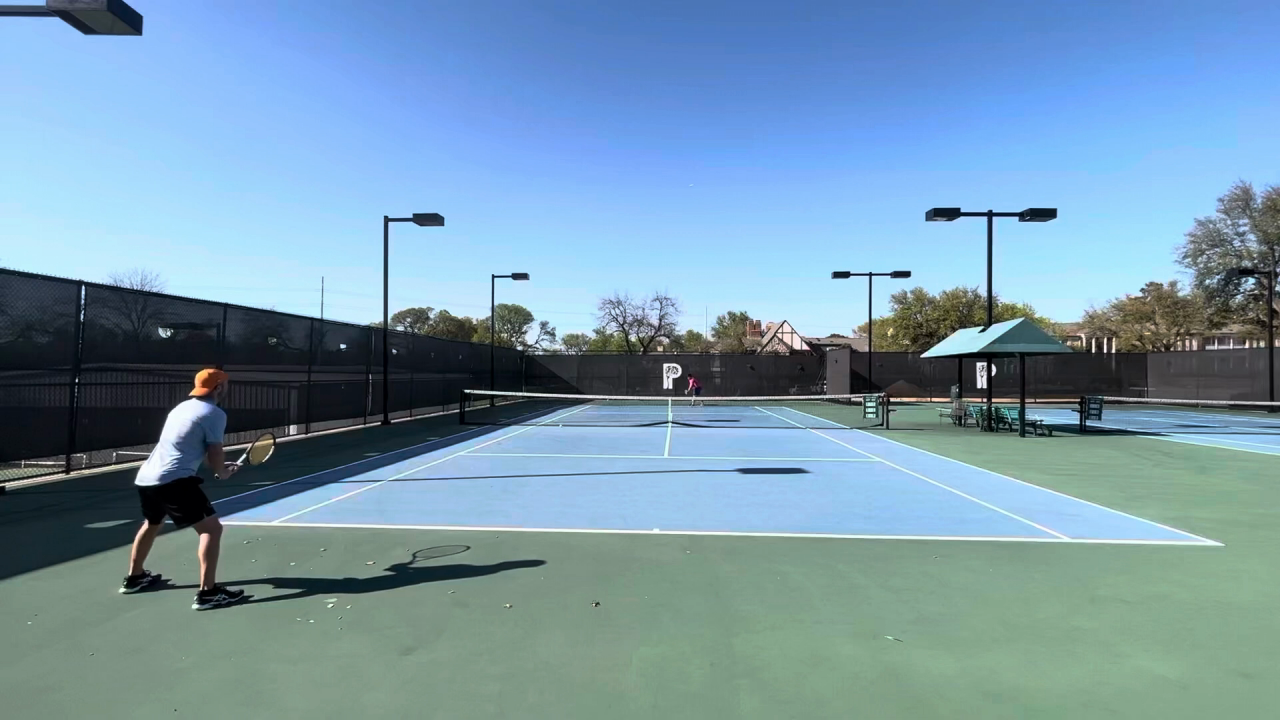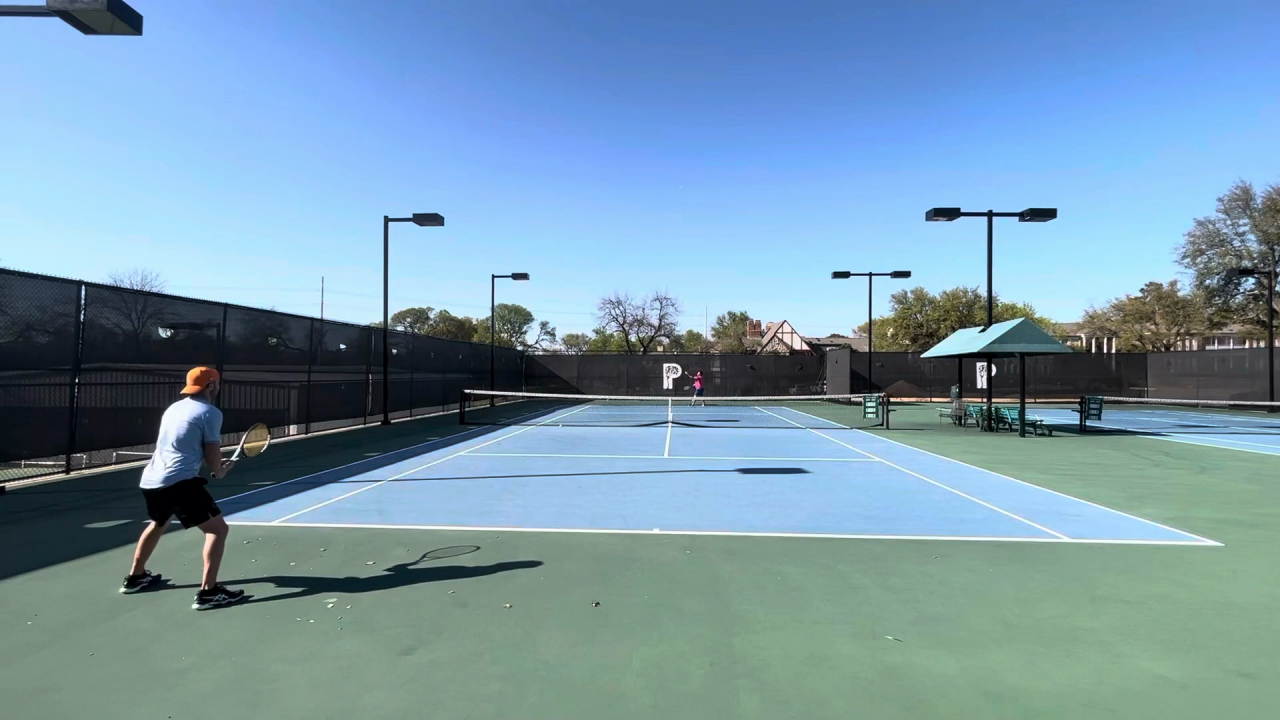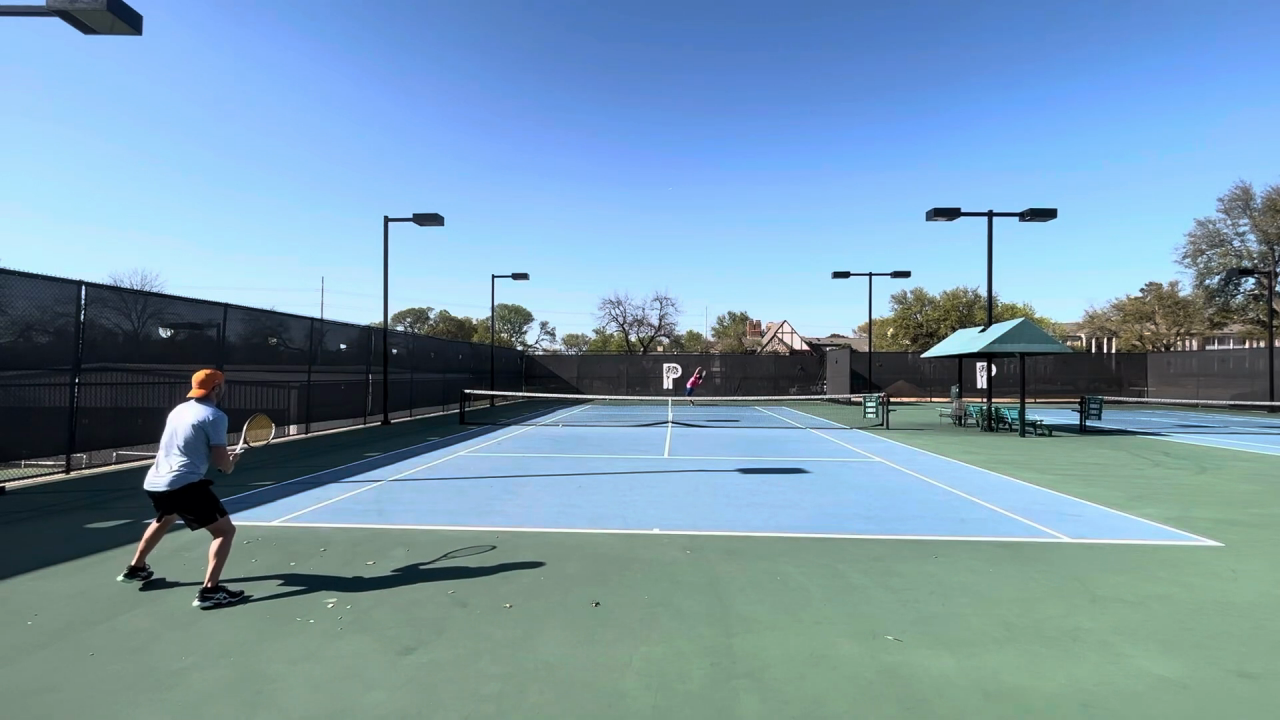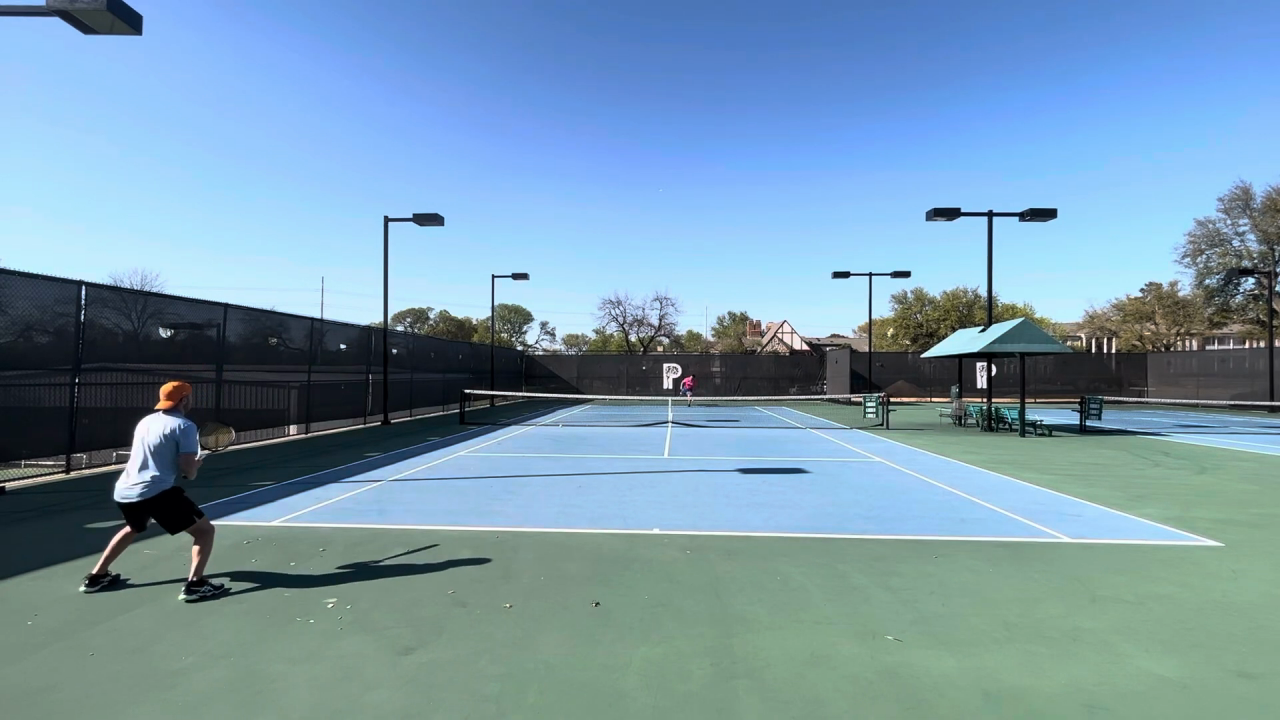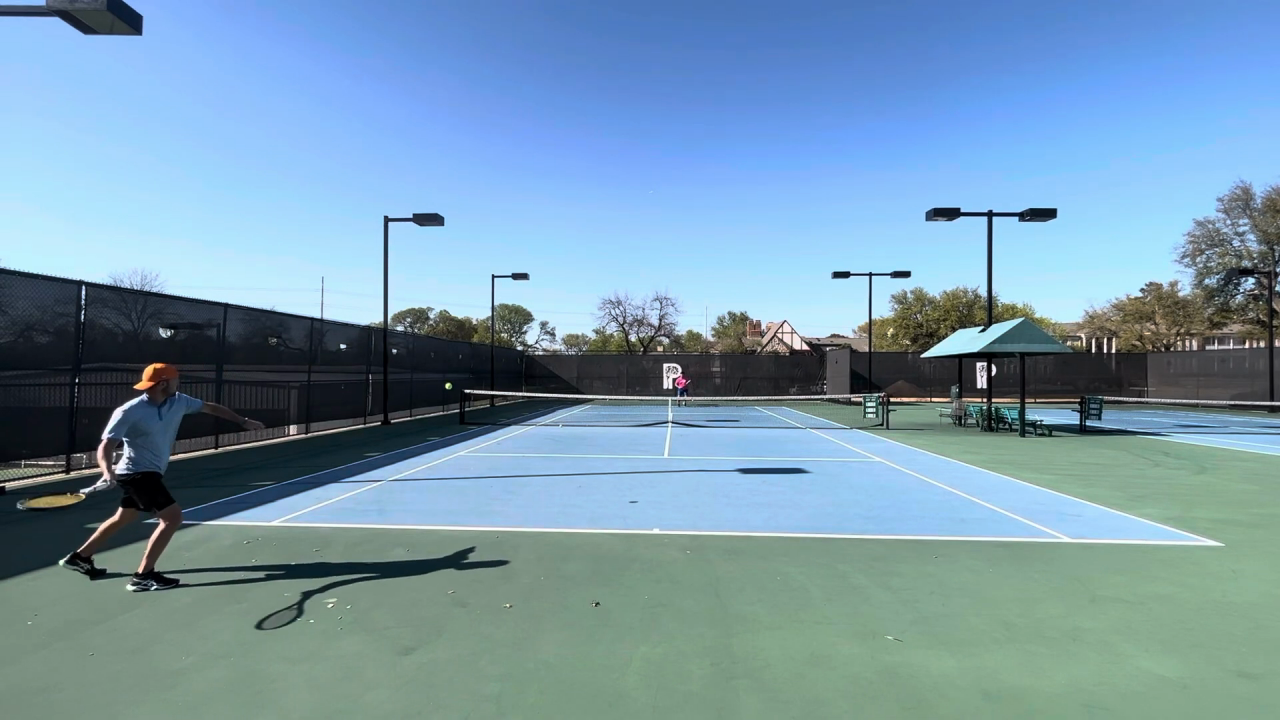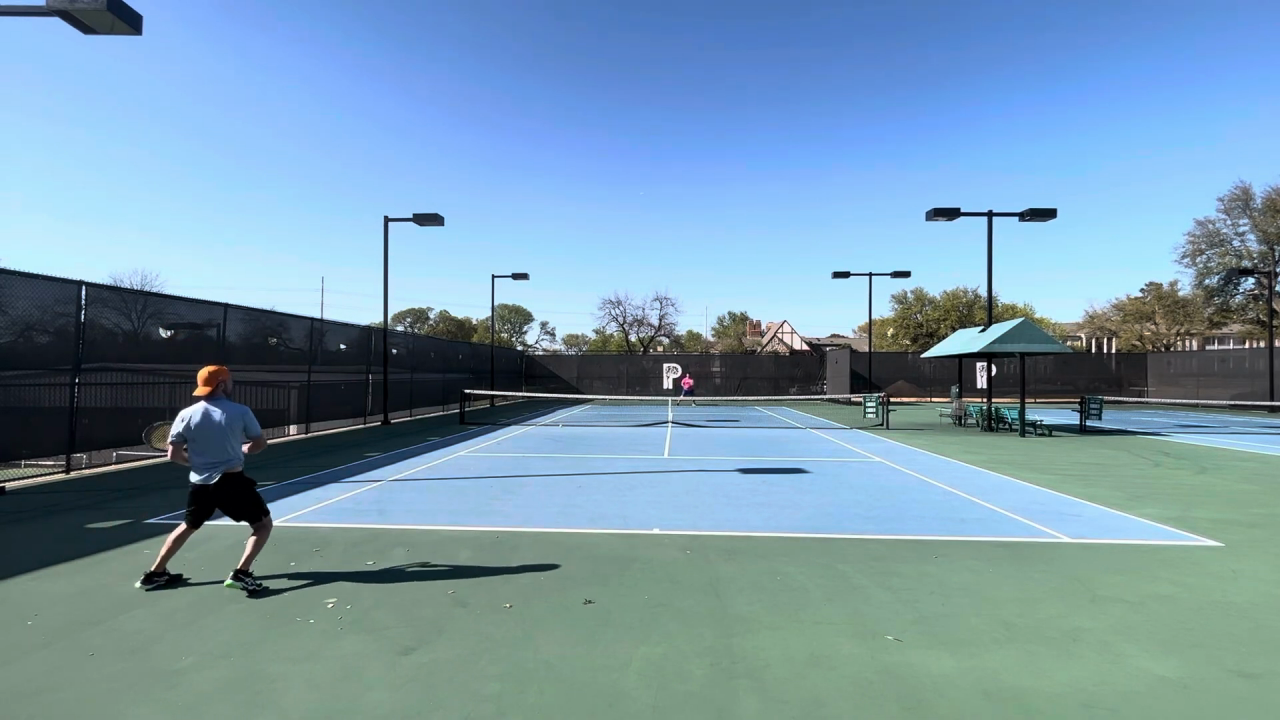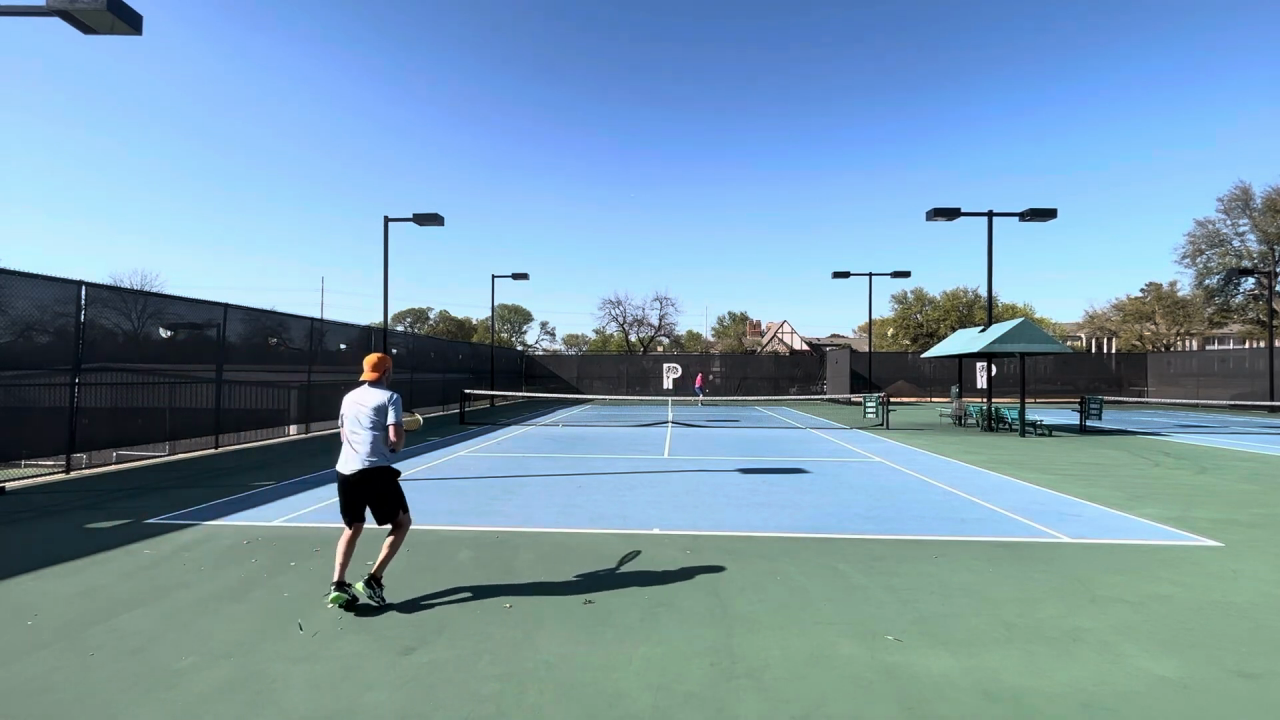
dt=0.7s
person 1, frame 1
left shoulder: (183, 407)
right shoulder: (214, 413)
right elbow: (215, 457)
left wrist: (220, 465)
right wrist: (223, 472)
left hip: (146, 477)
right hip: (174, 480)
left knee: (152, 524)
right knee: (212, 528)
left ankle: (134, 577)
right ankle: (208, 593)
person 1, frame 2
left shoulder: (175, 408)
right shoulder: (210, 413)
right elbow: (212, 454)
left wrist: (215, 463)
right wrist: (219, 471)
left hip: (150, 480)
right hip: (179, 481)
left knee: (156, 525)
right knee: (218, 529)
left ankle: (135, 577)
right ankle: (208, 592)
person 1, frame 3
left shoulder: (179, 410)
right shoulder: (215, 416)
right elbow: (219, 459)
left wrist: (223, 460)
right wrist: (229, 465)
left hip: (155, 481)
right hip: (184, 484)
left knee: (165, 519)
right knee: (225, 530)
left ankle: (136, 568)
right ankle: (210, 590)
person 1, frame 4
left shoulder: (146, 422)
right shoulder: (185, 427)
right elbow: (187, 470)
left wrist: (188, 466)
right wrist: (193, 468)
left hip: (124, 494)
right hip: (157, 493)
left knee: (134, 528)
right knee: (205, 530)
left ankle: (96, 576)
right ankle: (195, 583)
person 1, frame 5
left shoulder: (178, 401)
right shoulder: (129, 411)
left elbow: (210, 407)
right elbow: (105, 447)
left wrist: (243, 421)
right wrist: (107, 471)
left hip: (149, 473)
right hip: (137, 474)
left knee: (123, 518)
right knee: (172, 518)
left ankle: (79, 557)
right ankle: (143, 576)
person 1, frame 6
left shoulder: (187, 415)
right shoulder: (240, 411)
left elbow: (173, 455)
right elbow: (260, 443)
left hip: (200, 483)
right hip: (232, 481)
left knee: (188, 527)
right knee: (263, 525)
left ankle: (155, 573)
right ankle: (241, 574)
person 1, frame 7
left shoulder: (348, 397)
right shoulder: (389, 397)
right elbow: (395, 436)
right wrist: (396, 447)
left hip: (345, 471)
right hip: (376, 471)
left knee: (351, 530)
right knee: (402, 524)
left ankle: (338, 584)
right ankle: (373, 578)
